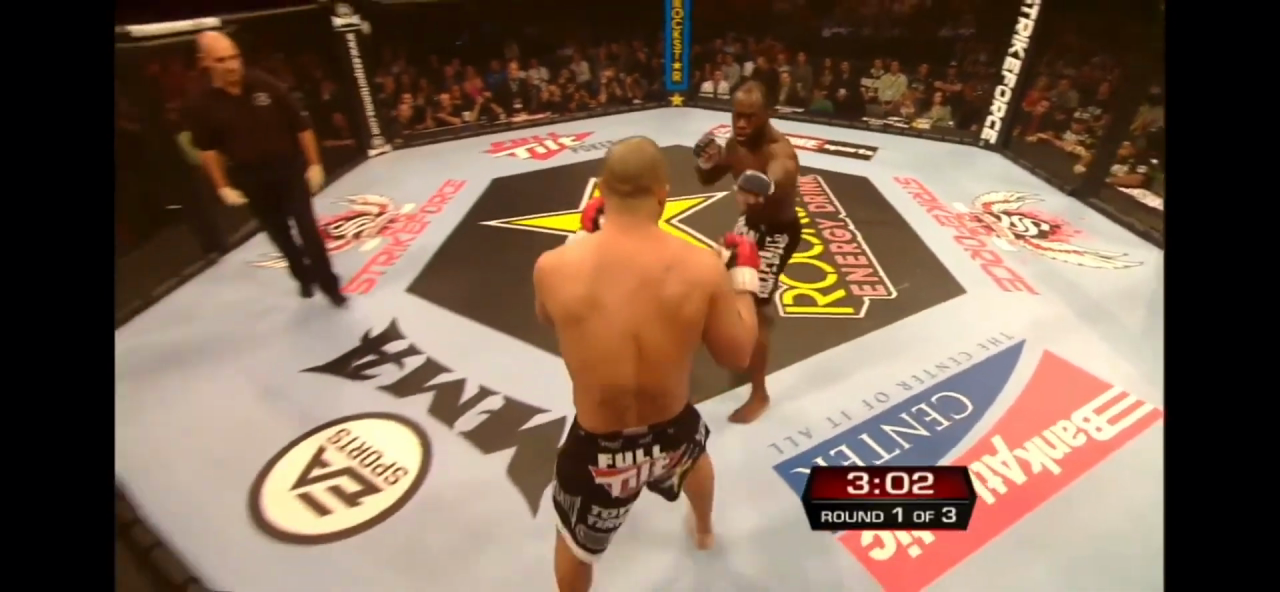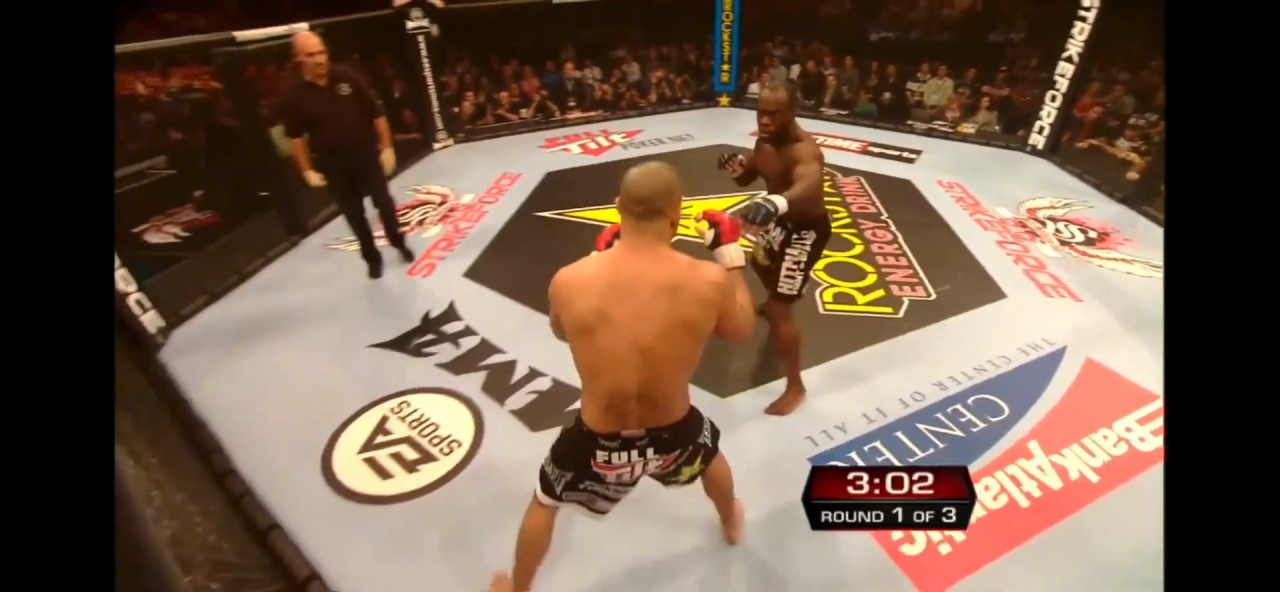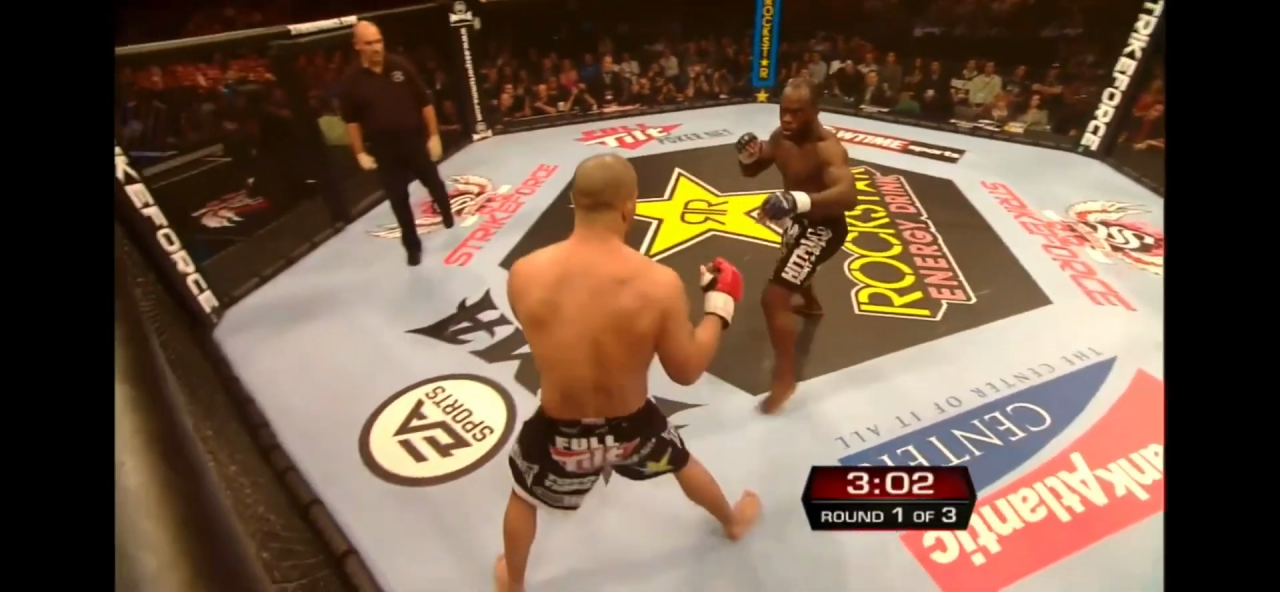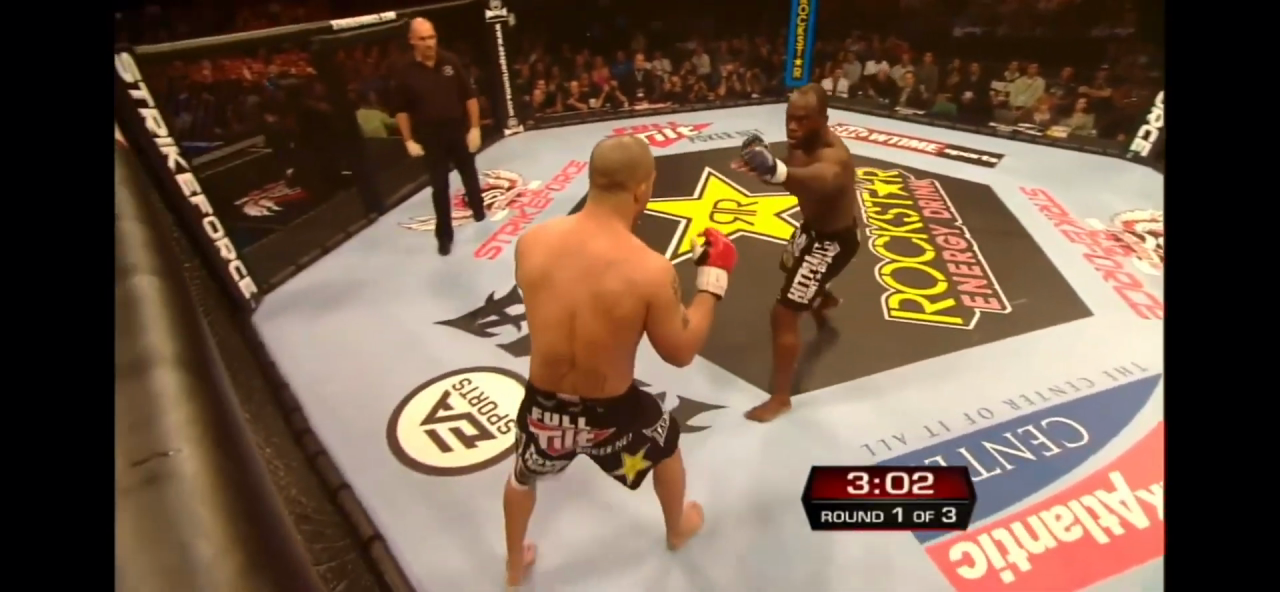
dt=0.2s
person 1, frame 1
left shoulder: (553, 267)
right shoulder: (701, 268)
right elbow: (737, 355)
left wrist: (584, 236)
right wrist: (745, 277)
left hip: (600, 449)
right hip: (673, 432)
left knee: (573, 541)
right knee: (695, 454)
right ankle: (703, 528)
person 1, frame 2
left shoulder: (569, 282)
right shoulder: (706, 281)
right elbow: (740, 329)
right wrist: (730, 251)
left hip: (597, 444)
right hip: (672, 436)
left knee: (543, 504)
right knee: (708, 451)
right ankle: (731, 523)
person 1, frame 3
left shoulder: (525, 273)
right shoulder: (659, 284)
right elbow: (687, 370)
right wrist: (721, 303)
left hip: (556, 433)
right hip: (629, 428)
left knee: (523, 497)
right knee: (682, 462)
right ankle: (733, 519)
person 1, frame 4
left shoulder: (532, 242)
right shoulder: (650, 271)
right elbow: (680, 353)
left wrist: (587, 224)
right wrist: (713, 279)
left hip: (543, 405)
right hip: (613, 412)
left knee: (522, 475)
right knee: (667, 449)
left ankle: (515, 565)
right ankle: (677, 530)
person 2, frame 1
left shoulder: (780, 151)
right shoulder: (735, 142)
left elbow: (783, 175)
right elbow: (708, 179)
left wrist: (766, 182)
right wrist: (705, 160)
left hip: (777, 234)
right hip: (752, 222)
left ankle: (759, 394)
right ankle: (761, 312)
person 2, frame 2
left shoulder: (803, 149)
right shoulder: (765, 140)
left elbow: (808, 190)
right elbow: (747, 177)
left wrist: (774, 204)
right wrist: (735, 167)
left hip: (805, 230)
right hip: (781, 222)
left knee: (775, 311)
right knee: (762, 267)
left ankle: (795, 387)
right ankle: (780, 308)
person 2, frame 3
left shoulder: (827, 149)
right shoulder: (782, 136)
left elbow: (844, 194)
right elbow: (751, 172)
left wrist: (798, 200)
right wrist: (749, 156)
left hip: (821, 228)
right hip: (800, 220)
left knee: (774, 298)
right knee: (793, 266)
left ankle: (784, 380)
right ankle: (811, 305)
person 2, frame 4
left shoulder: (833, 155)
right shoulder: (801, 144)
left elbow: (822, 182)
left wrist: (773, 168)
right wrist: (763, 160)
left hip: (832, 242)
right hip: (813, 226)
left knee: (782, 318)
right knee: (790, 266)
left ankle: (780, 399)
right ankle: (826, 299)
person 3, frame 1
left shoulder: (265, 85)
right shoulder: (204, 104)
left elbow: (301, 126)
right elbow: (208, 150)
left wrist: (314, 164)
right wrist: (223, 187)
left hip: (288, 168)
right hip: (252, 178)
left knee: (306, 225)
right knee: (278, 232)
left ankle: (327, 283)
right ankle: (305, 276)
person 3, frame 2
left shoulder: (348, 78)
right shoulder: (296, 94)
left elbow: (376, 114)
right elbow: (296, 136)
left wrist: (387, 148)
right wrist: (308, 170)
left hip: (365, 153)
right hip: (333, 162)
left knee: (383, 201)
right knee: (353, 213)
left ankle: (399, 242)
right ankle: (372, 258)
person 3, frame 3
left shoulder: (402, 66)
right shoulder: (352, 80)
left elbow: (425, 102)
right elbow: (351, 121)
left wrist: (434, 135)
right wrist: (360, 153)
left hip: (415, 139)
right hip: (383, 147)
left knee: (433, 183)
right knee: (398, 199)
left ankle: (446, 213)
right ankle: (412, 245)
person 3, frame 4
left shoulder: (451, 62)
right shoulder: (406, 73)
left elbow: (470, 97)
right elbow: (402, 110)
left wrist: (475, 128)
right wrist: (409, 140)
left hip: (459, 130)
right hip: (430, 136)
left knee: (469, 174)
right knee: (439, 186)
left ankle: (477, 206)
right ankle: (444, 235)
